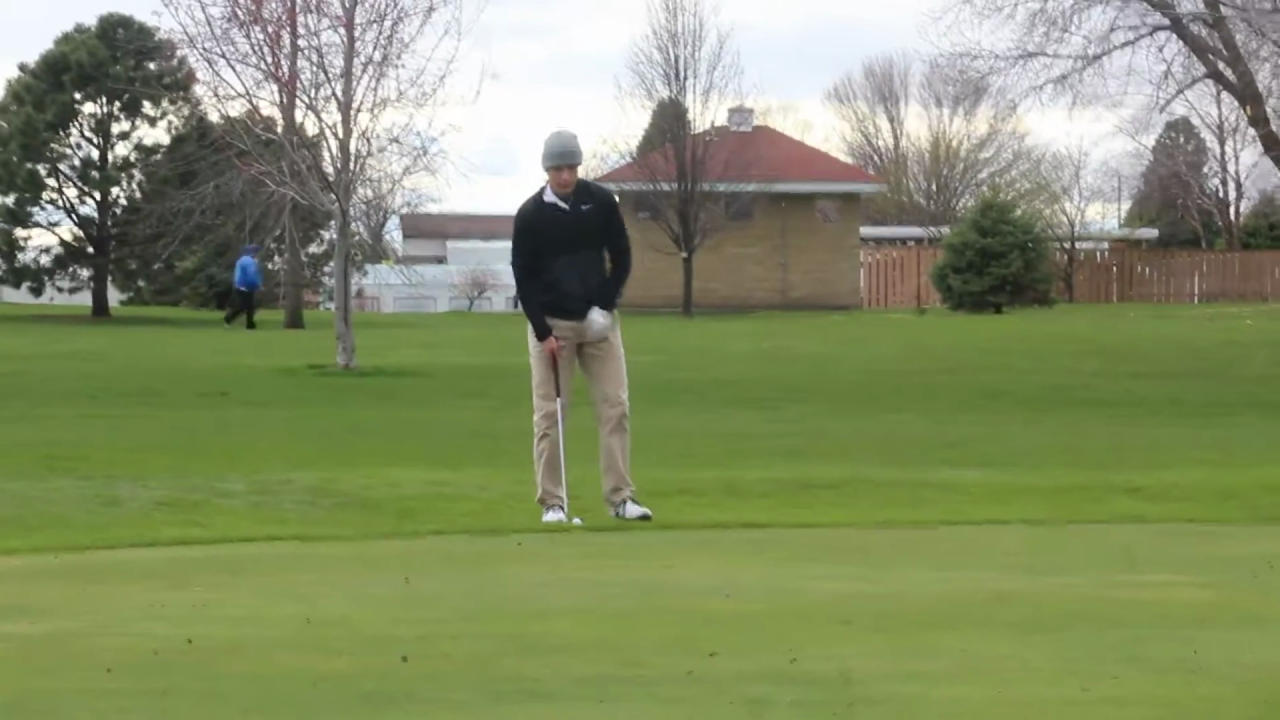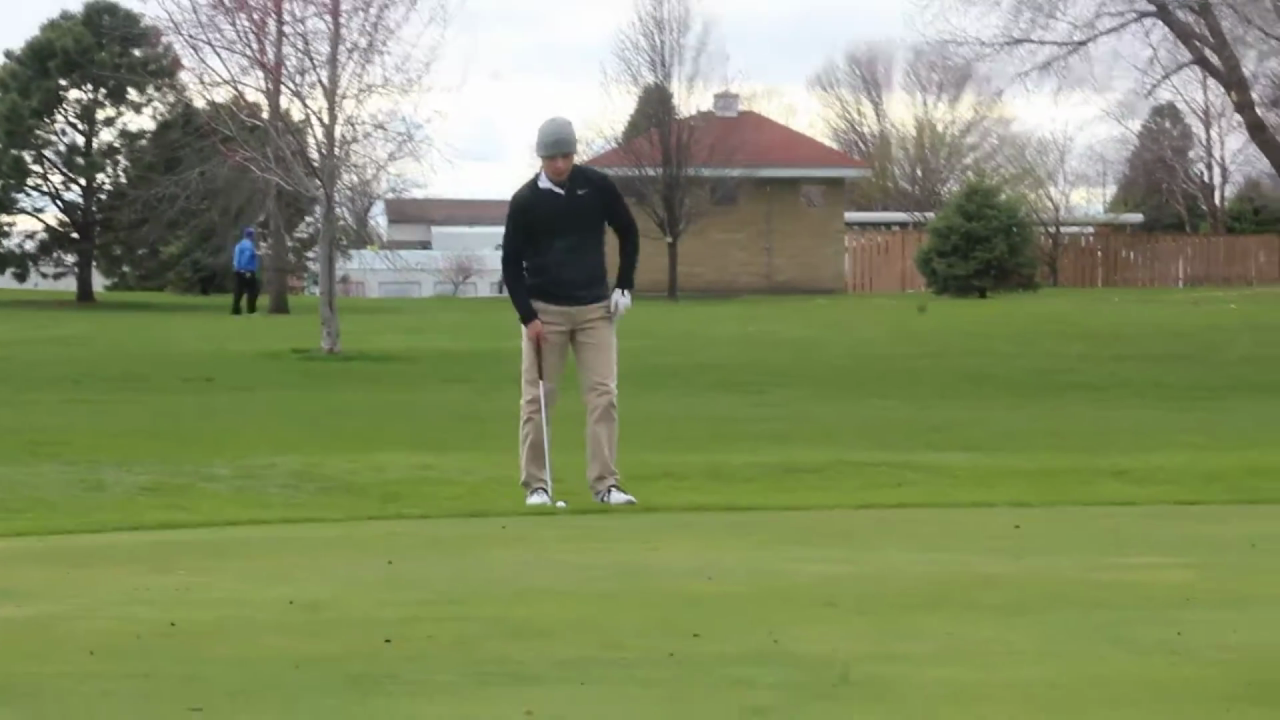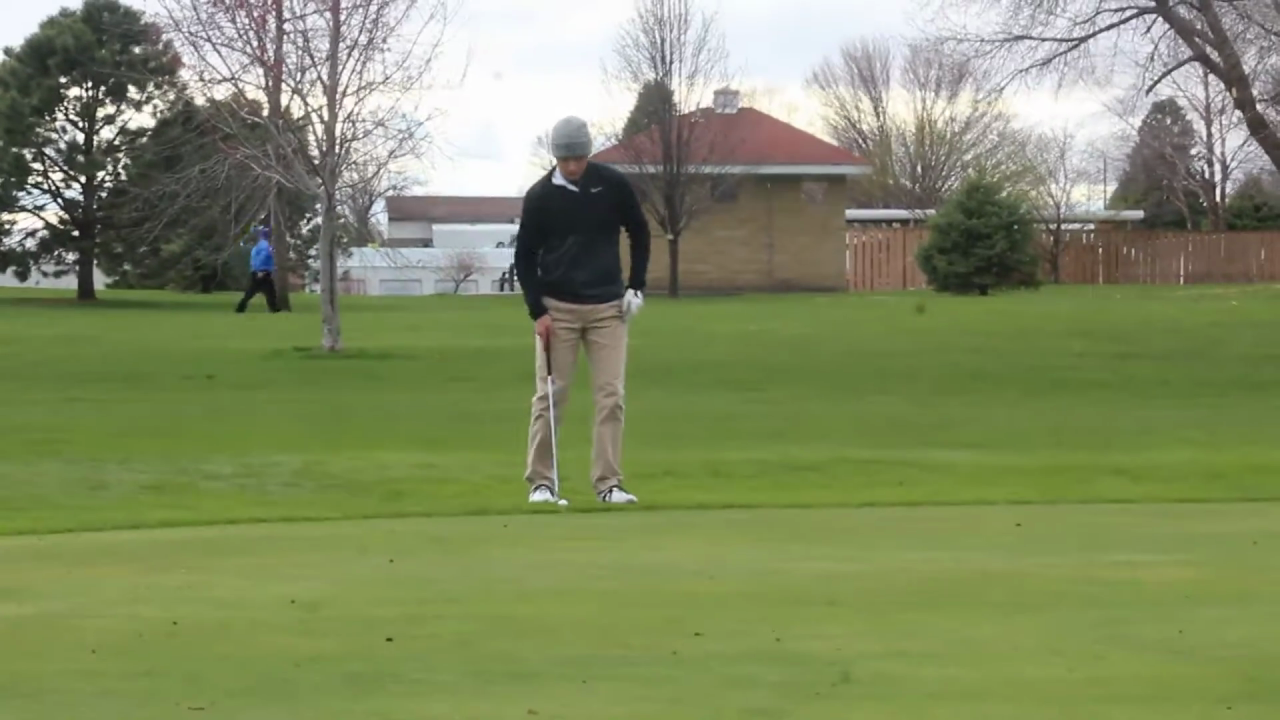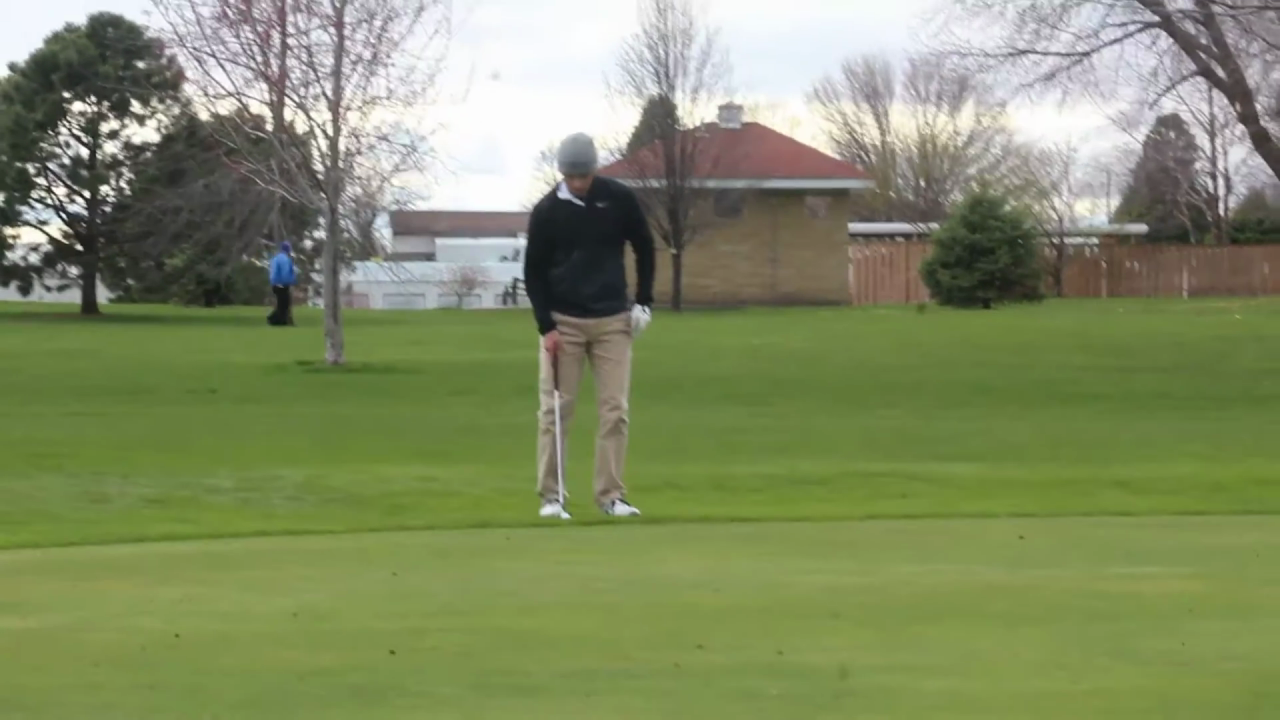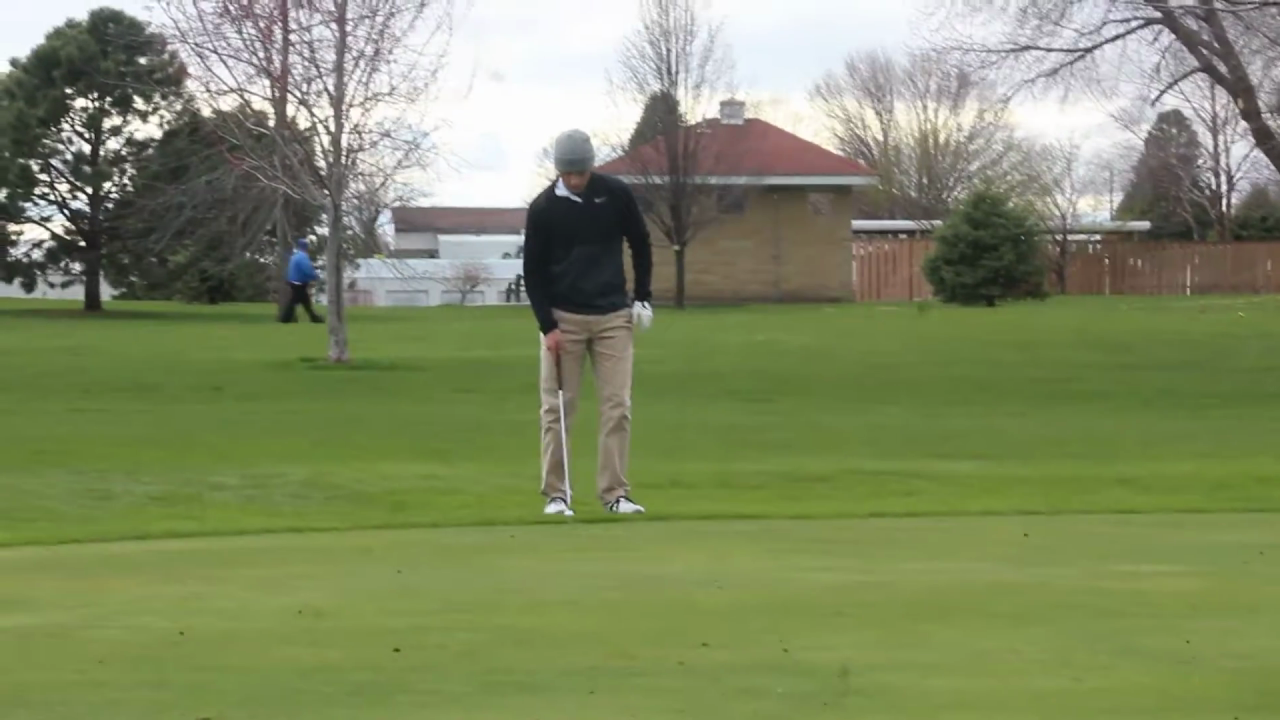
dt=0.2s
person 1, frame 1
left shoulder: (602, 201)
right shoulder: (530, 214)
left elbow: (621, 258)
right elbow: (524, 277)
left wrist: (604, 306)
right wrist: (543, 332)
left hip: (600, 320)
right hip: (551, 324)
left knee: (615, 407)
right knee: (549, 413)
left ankle: (621, 497)
right ankle: (552, 502)
person 1, frame 2
left shoulder: (599, 186)
right shoulder: (525, 200)
left elbow: (628, 233)
right elbow: (512, 262)
left wrist: (624, 286)
right wrist: (527, 316)
left hip: (595, 307)
right hip: (544, 309)
left knee: (603, 394)
right knee: (536, 398)
left ankle: (605, 483)
right ankle: (536, 484)
person 1, frame 3
left shoulder: (614, 184)
right shoulder: (540, 196)
left elbow: (639, 234)
right elbow: (525, 256)
left wrist: (636, 285)
right wrist: (537, 311)
left hip: (607, 306)
right hip: (556, 307)
left knee: (610, 395)
right knee: (548, 394)
left ankle: (607, 482)
right ankle: (540, 480)
person 1, frame 4
left shoulder: (620, 198)
right shoulder: (546, 210)
left elbow: (644, 248)
right elbow: (534, 272)
left wrist: (643, 301)
right wrist: (545, 326)
left hip: (612, 319)
right hip: (562, 320)
left knee: (615, 409)
right knee: (554, 409)
left ankle: (611, 495)
right ankle: (550, 495)
person 1, frame 5
left shoulder: (617, 194)
right shoulder: (543, 208)
left elbow: (640, 244)
right elbow: (533, 271)
left wrist: (642, 297)
right wrist: (547, 325)
left hip: (613, 315)
right hip: (562, 317)
left knee: (617, 406)
right knee: (556, 407)
left ankle: (614, 492)
right ankle: (555, 493)
